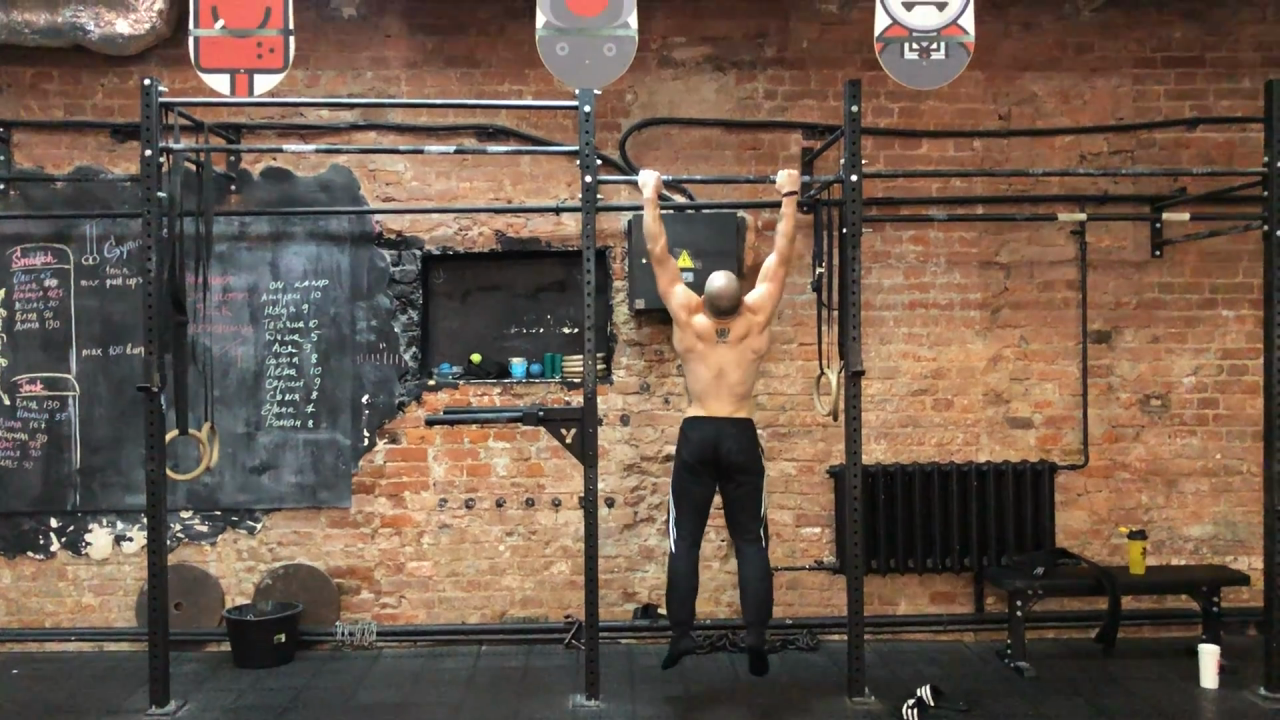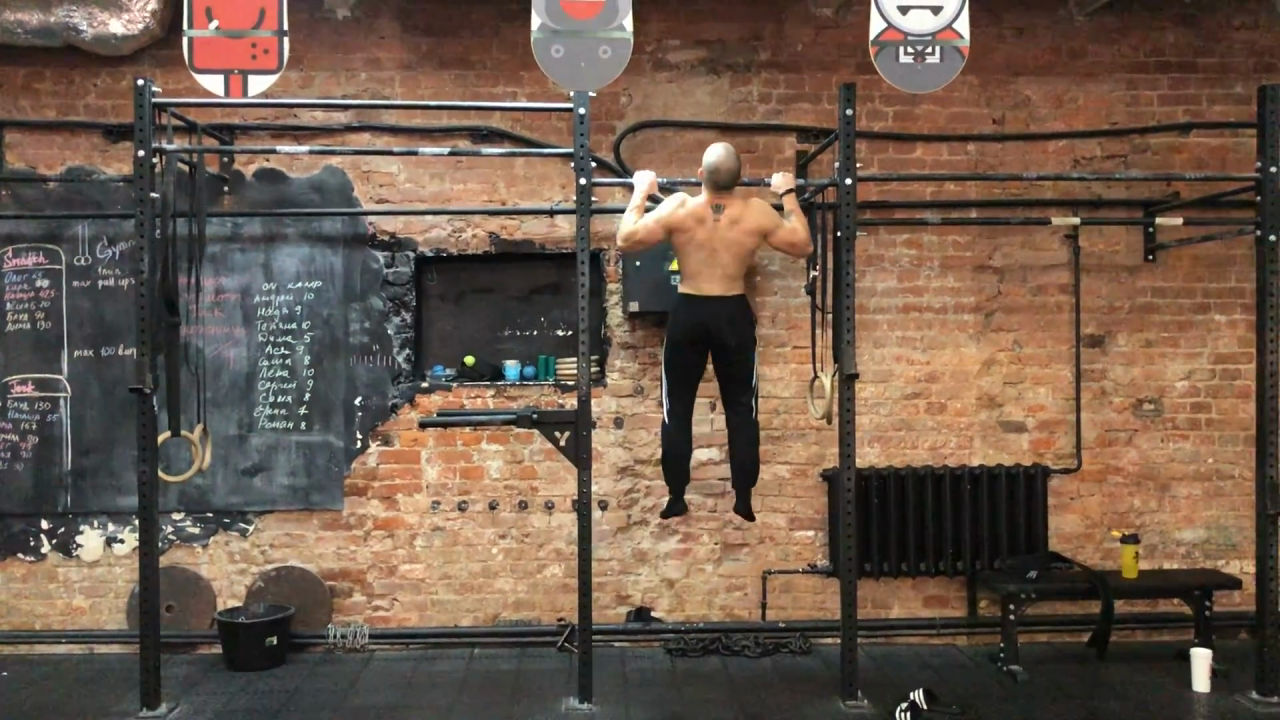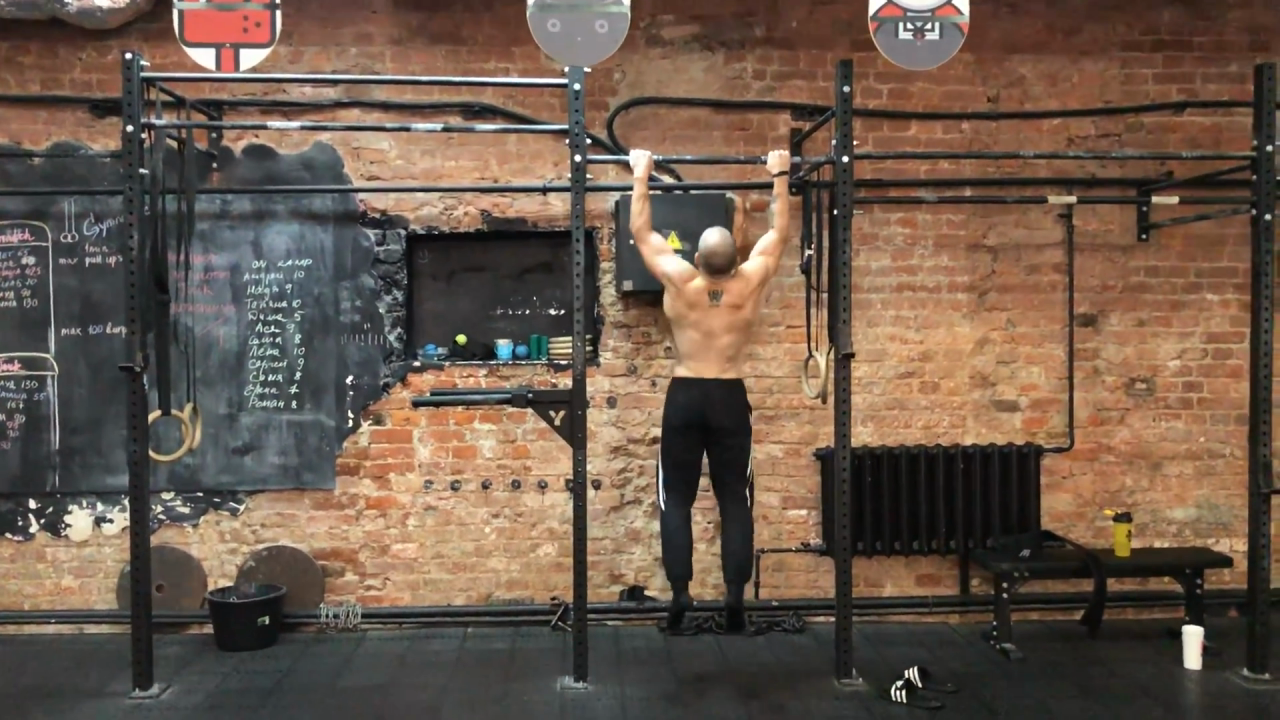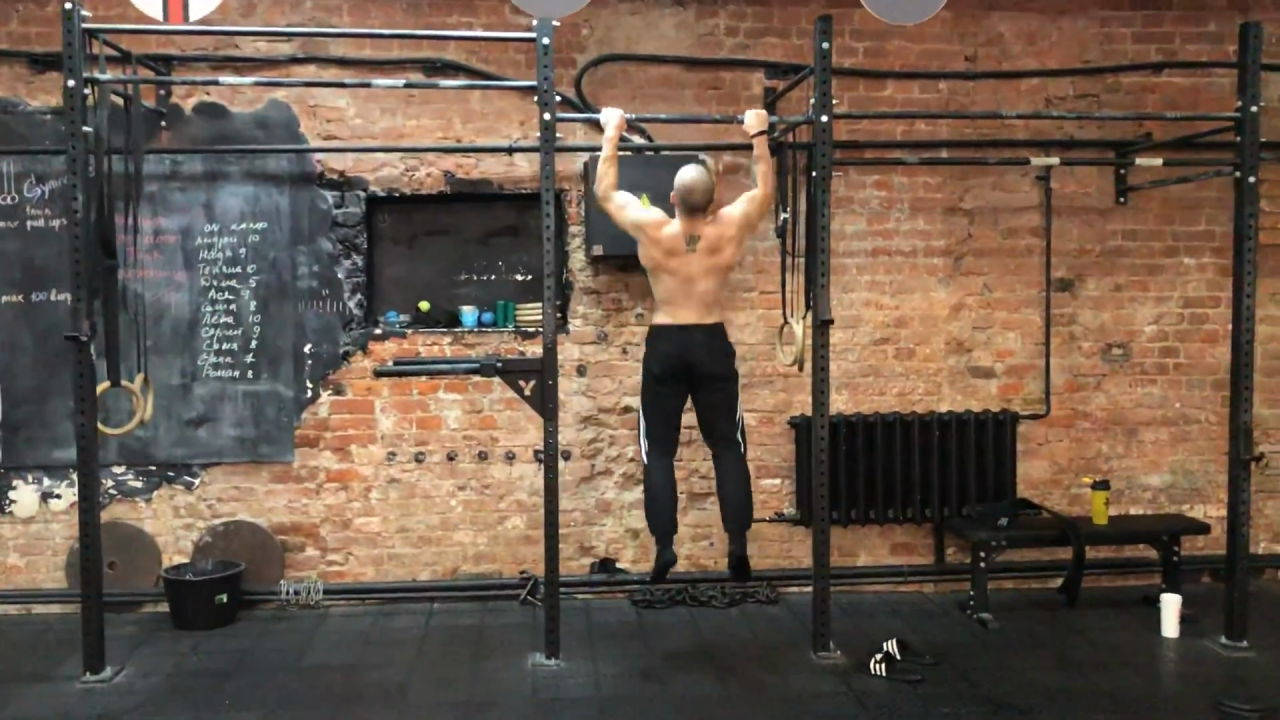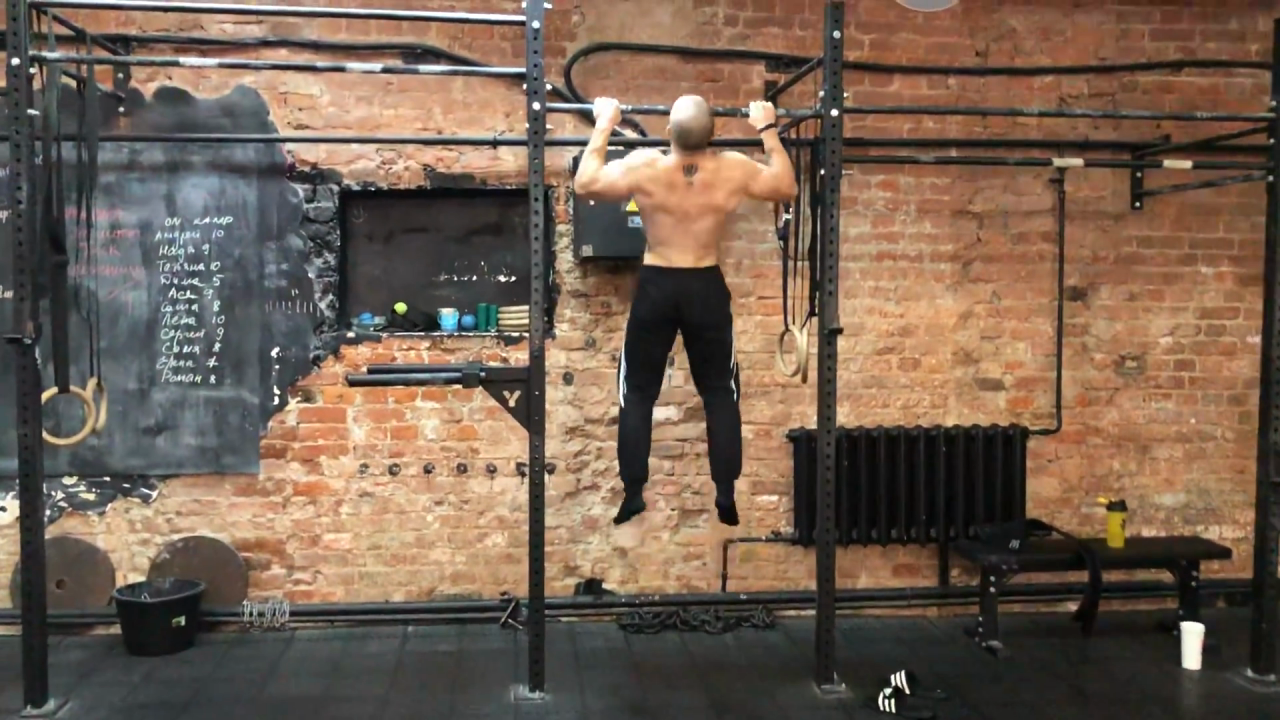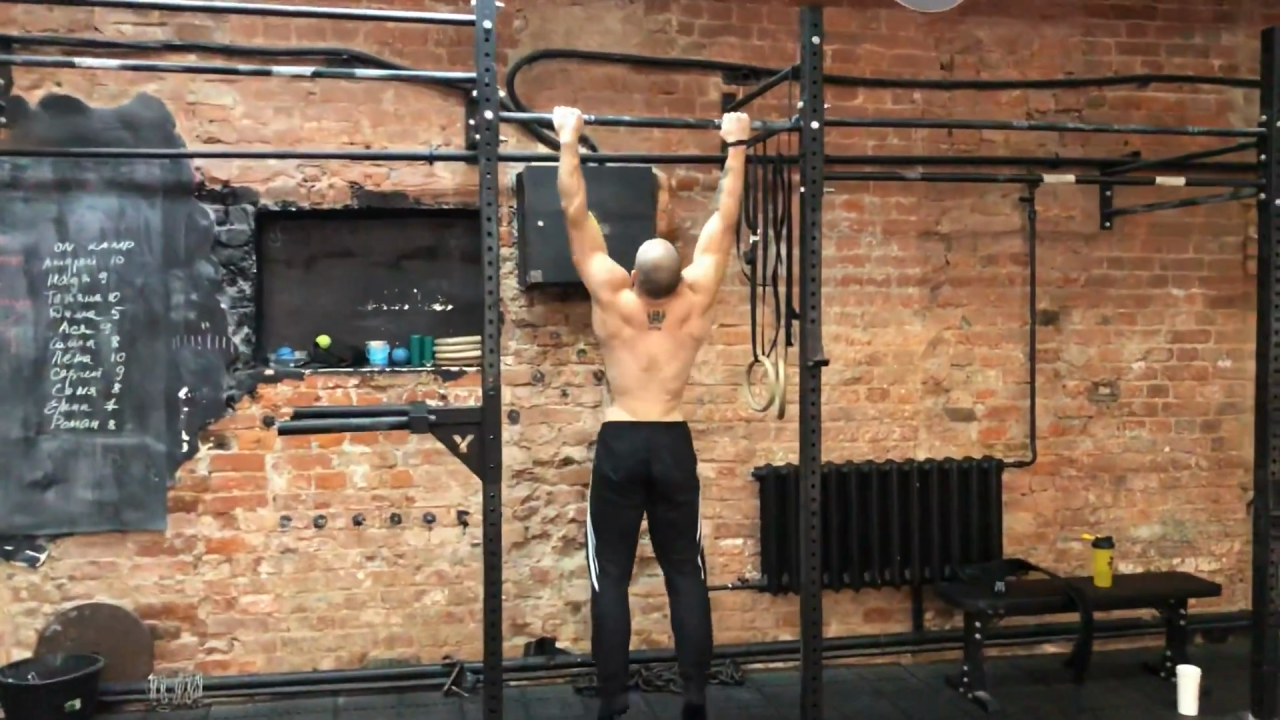
dt=0.7s
person 1, frame 1
left shoulder: (687, 320)
right shoulder: (757, 321)
left elbow: (659, 255)
right elbow: (781, 256)
left wrist: (651, 195)
right wrist: (788, 195)
left hip: (697, 437)
right hip: (741, 438)
left knee: (685, 541)
right knee: (751, 542)
left ankle: (681, 635)
right ankle: (756, 636)
person 1, frame 2
left shoulder: (678, 208)
right shoulder: (757, 213)
left elbow: (627, 241)
right elbow: (802, 246)
left wrist: (641, 192)
right wrist: (788, 194)
left hip: (688, 313)
right hip: (734, 314)
left knee: (677, 410)
right knee: (741, 409)
person 1, frame 3
left shoulder: (678, 283)
right shoulder: (751, 284)
left elbow: (641, 231)
right elbow: (778, 231)
left wrist: (640, 175)
right wrist: (780, 175)
left hip: (684, 398)
right hip: (729, 399)
left knee: (676, 501)
right knee: (735, 502)
left ankle: (680, 591)
right ankle: (734, 595)
person 1, frame 4
left shoulder: (651, 230)
right shoulder: (730, 229)
left elbow: (604, 192)
right elbow: (766, 193)
left wrist: (611, 136)
right wrist: (759, 137)
left hip: (664, 346)
right hip: (713, 346)
left knee: (658, 454)
right knee: (728, 449)
left ankle: (664, 549)
right ankle: (737, 544)
person 1, frame 5
left shoulder: (646, 168)
right shoulder: (733, 169)
left elbow: (585, 184)
right elbow: (787, 188)
left wrist: (603, 127)
right wrist: (768, 128)
left hip: (654, 287)
right hip: (708, 290)
left knee: (636, 394)
right knee: (719, 393)
left ankle: (633, 493)
right ankle: (726, 493)
person 1, frame 6
left shoulder: (610, 297)
right shoulder: (697, 300)
left elbow: (576, 215)
right elbow: (724, 220)
left wrist: (569, 139)
right wrist: (736, 145)
left hip: (619, 446)
right hip: (673, 446)
left knee: (610, 576)
right knee: (685, 573)
